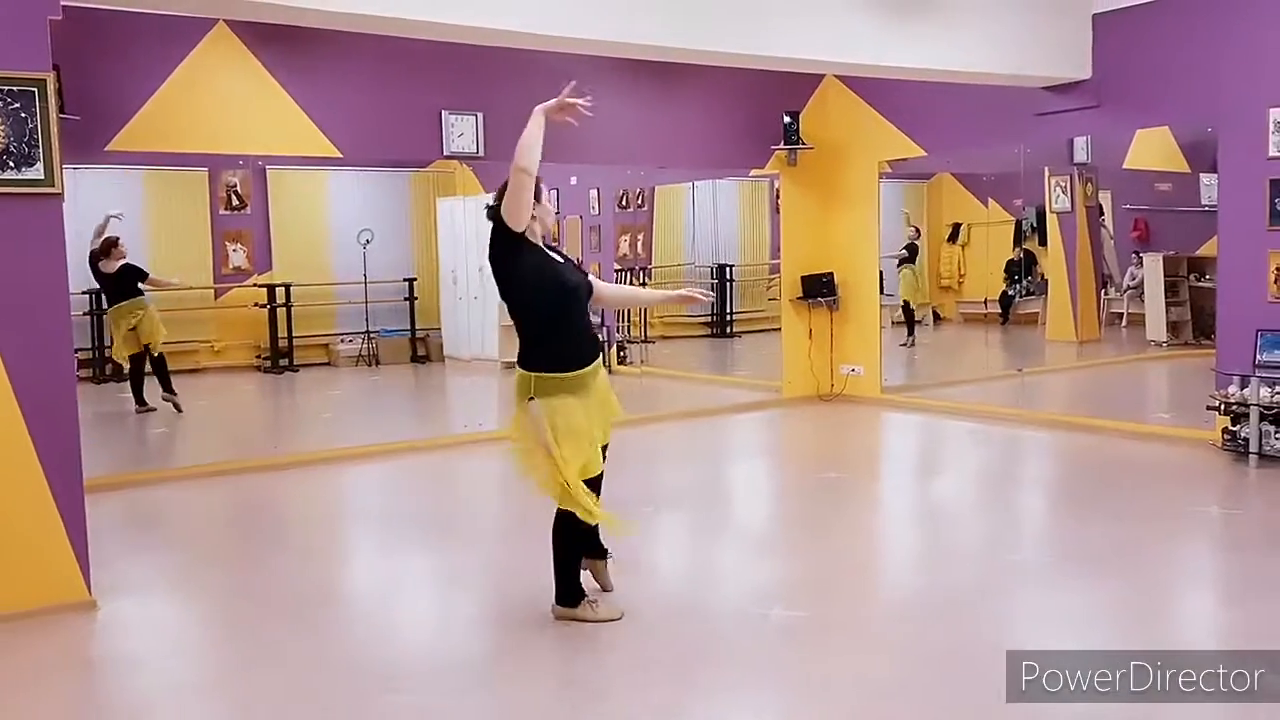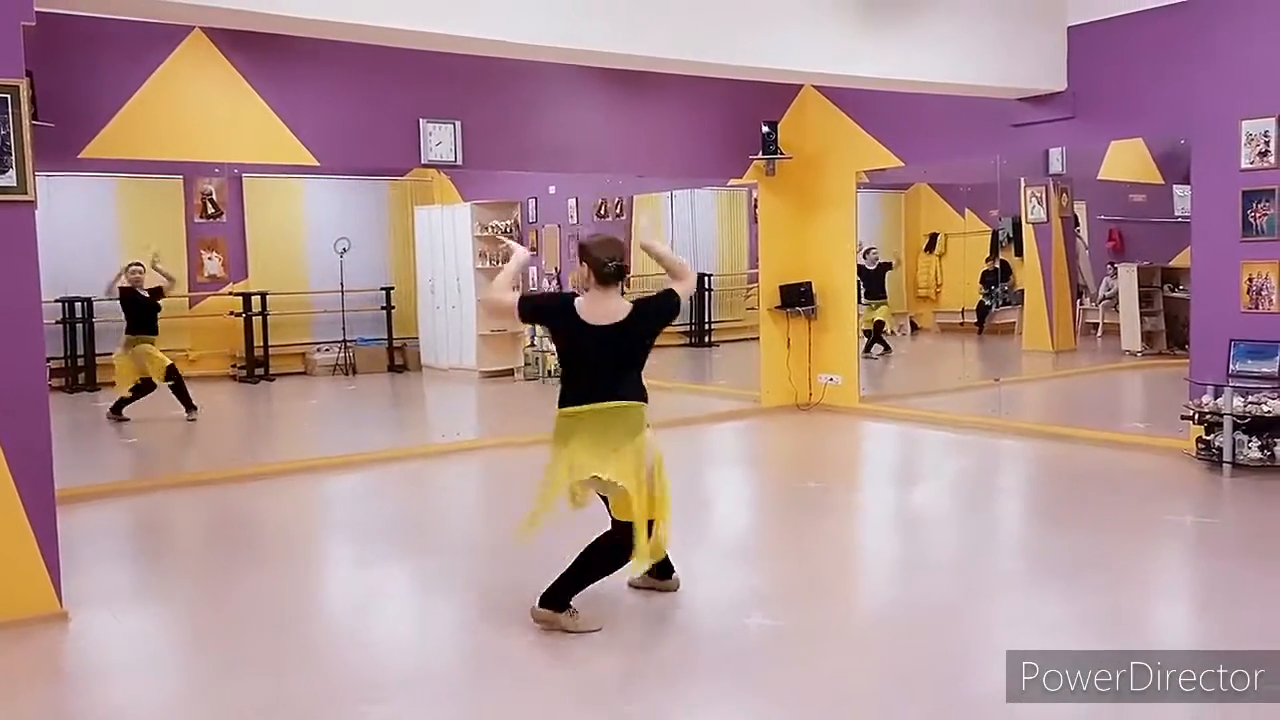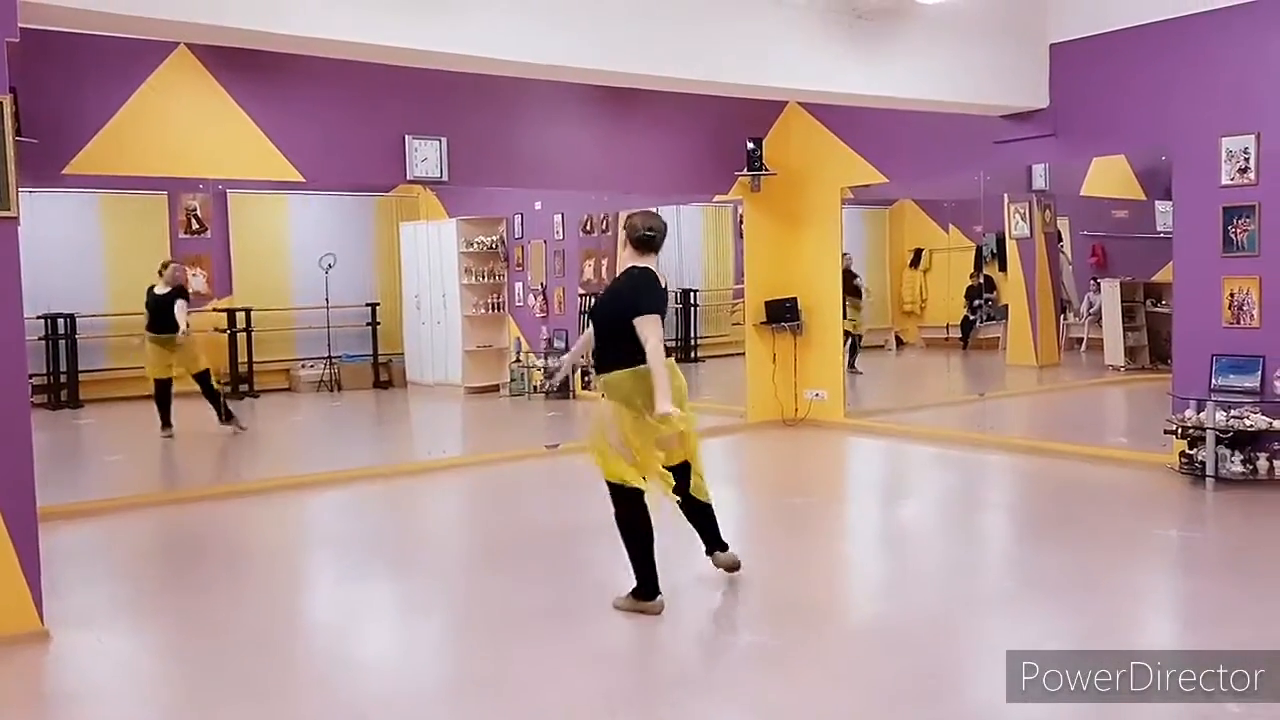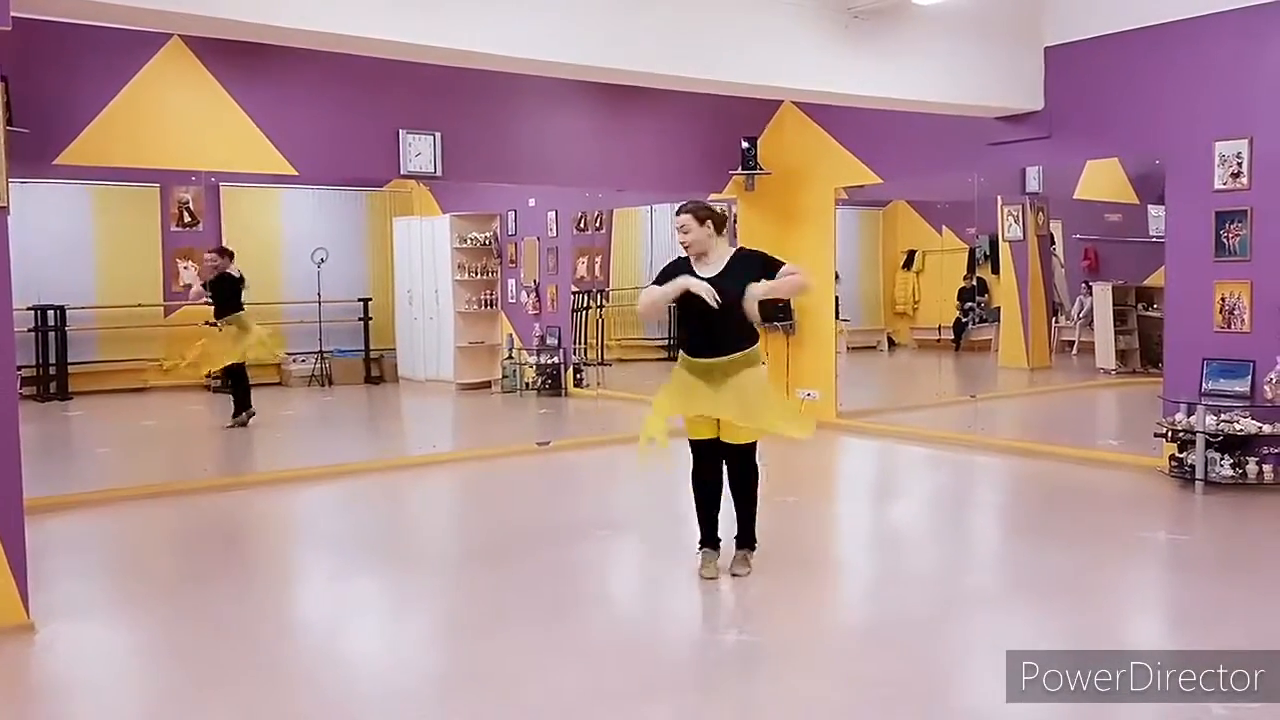
dt=1s
person 1, frame 1
left shoulder: (556, 260)
right shoulder: (509, 252)
left elbow: (607, 294)
right elbow: (521, 173)
left wrist: (673, 296)
right wrist: (542, 114)
left hip: (585, 382)
right hip: (551, 393)
left knee: (590, 476)
right knee: (575, 488)
left ankle: (591, 550)
right ankle: (568, 599)
person 1, frame 2
left shoulder: (561, 309)
right shoulder: (645, 314)
left elbow: (495, 300)
right elbow: (686, 282)
left wrist: (517, 259)
right wrist: (651, 246)
left hip: (575, 428)
right hip: (622, 428)
left knee: (626, 509)
right knee: (634, 523)
left ankle: (660, 570)
right ankle: (554, 602)
person 1, frame 3
left shoulder: (633, 280)
right shoulder: (651, 279)
left elbow: (652, 342)
right elbow: (609, 329)
left wrist: (663, 399)
right wrist: (572, 357)
left hip: (628, 394)
right hip: (661, 389)
left knee: (626, 493)
right knee: (681, 472)
left ankle: (647, 592)
right ankle: (718, 548)
person 1, frame 4
left shoulder: (747, 260)
right shoulder: (680, 267)
left elbow: (802, 280)
right elbow: (644, 308)
left wrist: (763, 290)
right wrist: (682, 285)
left hip: (741, 370)
right hip: (696, 374)
left knee: (740, 458)
right knee: (705, 460)
left ankle: (746, 543)
right ankle: (709, 545)
person 2, frame 1
left shoulder: (96, 265)
right shoulder: (127, 269)
left elbow: (96, 240)
right elbow: (155, 282)
left wrist: (107, 219)
right wrist: (174, 283)
left hip: (117, 315)
right hip: (139, 309)
left knee: (135, 360)
right knee: (155, 352)
left ankle: (140, 403)
right ankle: (169, 391)
person 2, frame 2
left shoulder: (151, 293)
right shoulder: (127, 293)
left elbow: (172, 283)
right elbow: (109, 292)
left wrist: (157, 268)
right wrist: (118, 276)
left hip: (147, 343)
right hip: (137, 343)
left knee: (149, 382)
right knee: (170, 372)
left ankle: (115, 410)
right ankle: (190, 408)
person 2, frame 3
left shoulder: (180, 290)
right shoulder: (151, 291)
left elbow: (180, 309)
left wrist: (183, 327)
right wrist: (144, 339)
left hip: (181, 341)
right hip: (157, 344)
left knee: (205, 379)
right knee: (162, 386)
left ankle: (226, 416)
right ankle: (166, 425)
person 2, frame 4
left shoulder: (222, 277)
right shoulder: (236, 274)
left elbow: (193, 296)
left wrist: (200, 285)
left hip: (232, 327)
right hip: (239, 324)
left knee: (230, 370)
right knee: (238, 369)
left ankle: (241, 411)
right ankle: (245, 408)
